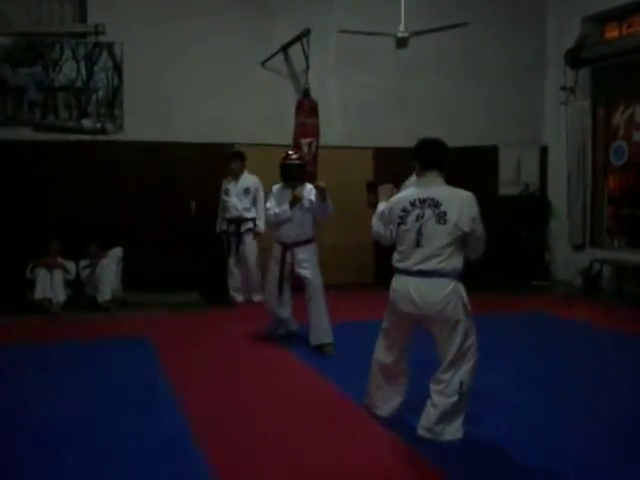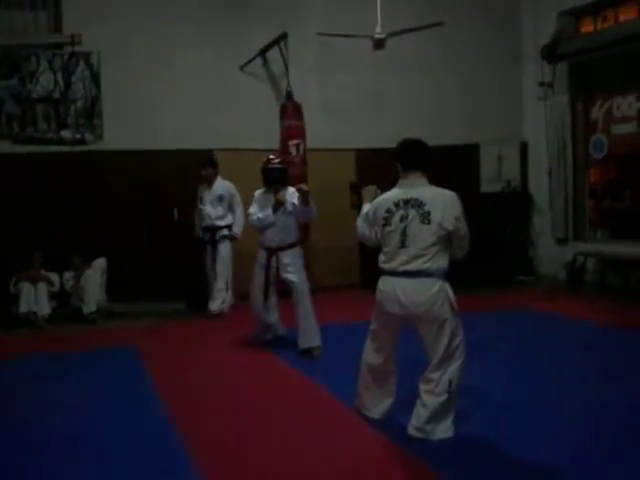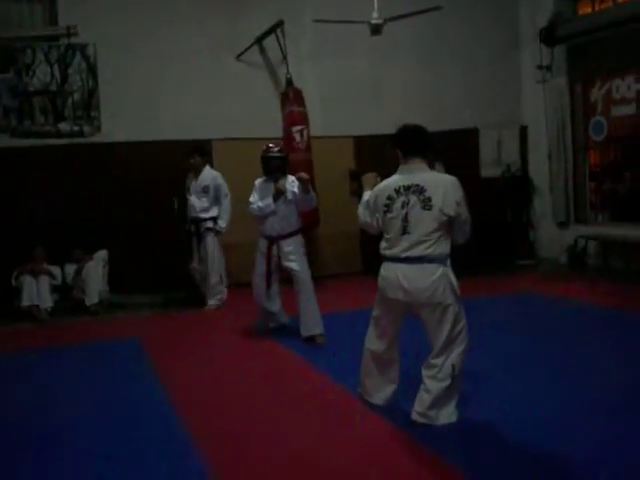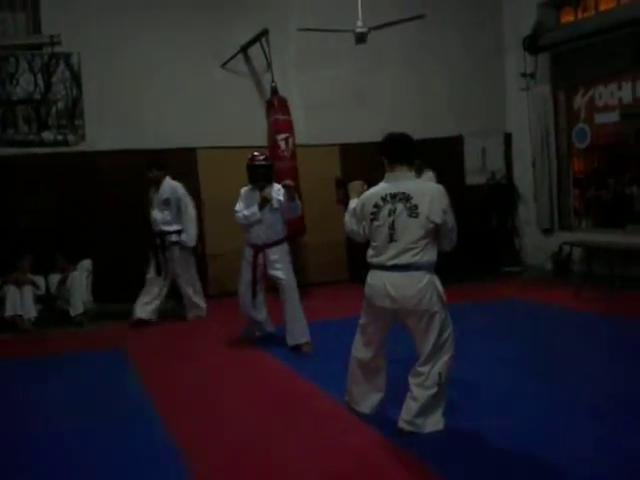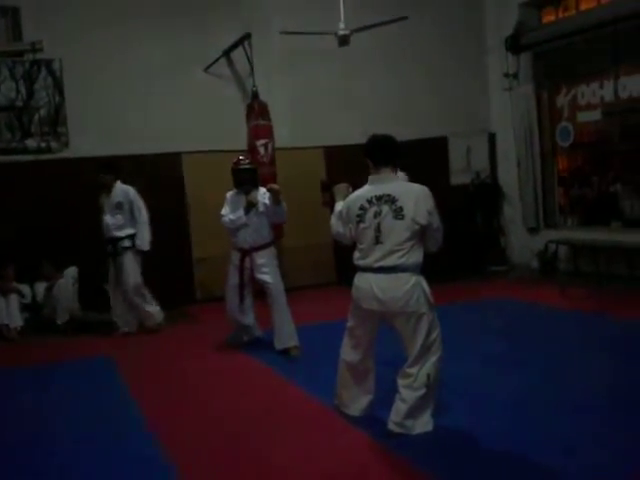
dt=0.4s
person 1, frame 1
left shoulder: (399, 201)
right shoulder: (464, 200)
left elbow: (381, 234)
right elbow: (476, 249)
left wrist: (382, 202)
left hip: (404, 287)
right hip: (443, 290)
left knee: (390, 349)
right knee: (458, 358)
left ankle: (380, 403)
right ankle: (438, 424)
person 1, frame 2
left shoulder: (382, 202)
right shoulder: (447, 199)
left elbow: (366, 237)
right elbow: (460, 248)
left wrist: (366, 204)
left hip: (390, 287)
right hip: (429, 290)
left knee: (378, 350)
right knee: (447, 357)
left ankle: (371, 405)
right ankle: (428, 423)
person 1, frame 3
left shoulder: (383, 189)
right shoulder: (448, 184)
left elbow: (368, 224)
right elbow: (462, 233)
left wrist: (367, 192)
left hip: (392, 274)
right hip: (431, 276)
left knee: (381, 337)
right knee: (449, 342)
left ankle: (374, 391)
right ankle: (432, 409)
person 1, frame 4
left shoulder: (369, 197)
right shoulder: (434, 192)
left elbow: (355, 232)
right elbow: (448, 241)
left wrist: (353, 199)
left hip: (379, 282)
right hip: (418, 283)
left knee: (368, 344)
right knee: (436, 350)
left ankle: (361, 399)
right ankle: (419, 417)
person 1, frame 5
left shoulder: (354, 200)
right shoulder: (419, 194)
left elbow: (341, 234)
right elbow: (434, 241)
left wrist: (339, 203)
left hip: (366, 284)
right hip: (405, 285)
left knee: (356, 347)
right knee: (424, 351)
left ankle: (350, 402)
right ankle: (408, 418)
person 2, frame 1
left shoulder: (310, 190)
right shoulder: (276, 191)
left elbow: (323, 214)
right elbow: (270, 216)
left wrist: (323, 197)
right wrist: (290, 204)
left hip: (305, 249)
right hip: (282, 249)
left knee: (315, 288)
right knee: (274, 290)
left ankle: (322, 338)
right ankle: (283, 326)
person 2, frame 2
left shoulder: (293, 194)
right shoulder: (259, 196)
left elbow: (307, 217)
right elbow: (253, 221)
left wrist: (305, 200)
right wrist: (273, 209)
left hip: (290, 253)
right hip: (266, 254)
left knee: (301, 292)
right knee: (260, 295)
left ankle: (309, 341)
right ankle: (271, 330)
person 2, frame 3
left shoulder: (293, 182)
right shoulder: (259, 185)
left elbow: (308, 205)
right elbow: (254, 210)
left wrist: (306, 188)
right wrist: (274, 197)
left hip: (291, 241)
right hip: (268, 243)
left knee: (303, 280)
right knee: (262, 284)
left ankle: (312, 329)
right ankle: (274, 319)
person 2, frame 4
left shoulder: (279, 190)
right shoulder: (245, 193)
left elbow: (294, 213)
right elbow: (240, 218)
left wrist: (292, 196)
right wrist: (259, 206)
left hip: (277, 249)
right hip: (253, 251)
left knee: (289, 289)
right knee: (248, 293)
left ankle: (299, 338)
right ankle: (260, 327)
person 2, frame 5
left shoulder: (264, 194)
right shoulder: (231, 197)
left elbow: (279, 217)
right elbow: (226, 222)
left wrist: (277, 200)
right wrist: (245, 209)
left hip: (263, 253)
right hip: (240, 255)
left knee: (276, 293)
right knee: (235, 297)
left ankle: (287, 341)
right ankle: (248, 332)
person 3, frame 1
left shoulder: (253, 181)
right shoulder: (226, 183)
left elbow: (260, 205)
right elbow: (222, 207)
left wrist: (259, 226)
right wrist: (219, 227)
left hip: (247, 226)
right hip: (230, 227)
left knee: (250, 261)
right knee: (233, 263)
left ankle: (256, 294)
right ankle: (237, 295)
person 3, frame 2
left shoulder: (227, 186)
right shoulder: (201, 189)
left elbow: (238, 209)
right elbow: (199, 213)
left wrist: (236, 231)
right wrist: (199, 233)
left hip: (223, 233)
right hip: (208, 235)
left knee: (222, 270)
right knee: (212, 271)
left ankle: (217, 306)
right ankle: (223, 302)
person 3, frame 3
left shoulder: (214, 176)
right shoulder: (190, 178)
left elbow: (225, 201)
left wrist: (221, 224)
right wrist: (190, 223)
left hip: (210, 225)
right hip: (195, 226)
left knee: (213, 265)
right knee: (196, 265)
left ankle: (215, 299)
right ankle: (215, 292)
person 3, frame 4
left shoulder: (176, 188)
right shoulder: (153, 191)
left elbow: (189, 213)
left wrist: (188, 239)
right wrist: (156, 236)
left hip: (176, 239)
right hip: (160, 240)
left knee: (186, 277)
right knee: (155, 278)
left ankle: (197, 310)
right ankle: (144, 314)
person 3, frame 5
left shoulder: (127, 192)
right shoulder: (104, 197)
left elbow: (142, 217)
right elbow: (106, 222)
left wrist: (142, 243)
right wrist: (107, 244)
left hip: (128, 244)
right hip: (114, 246)
left knee: (132, 284)
right knee: (115, 287)
left ankle: (154, 317)
right ankle: (127, 325)
